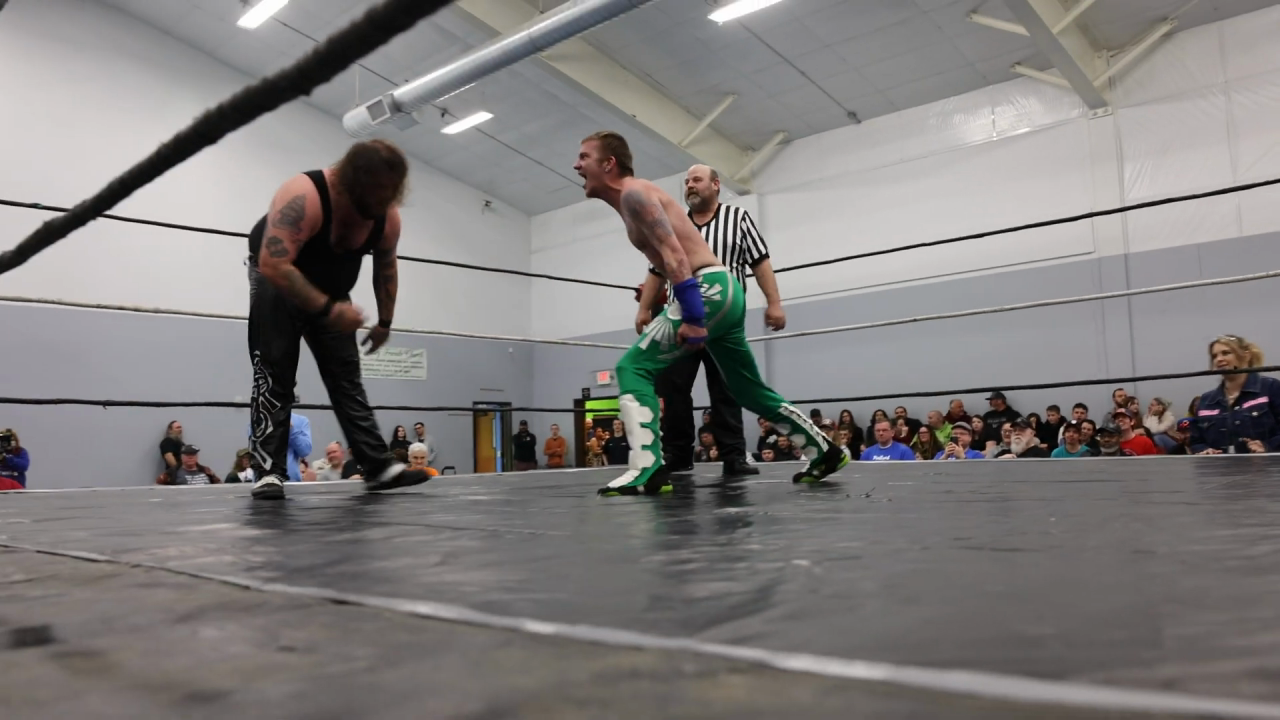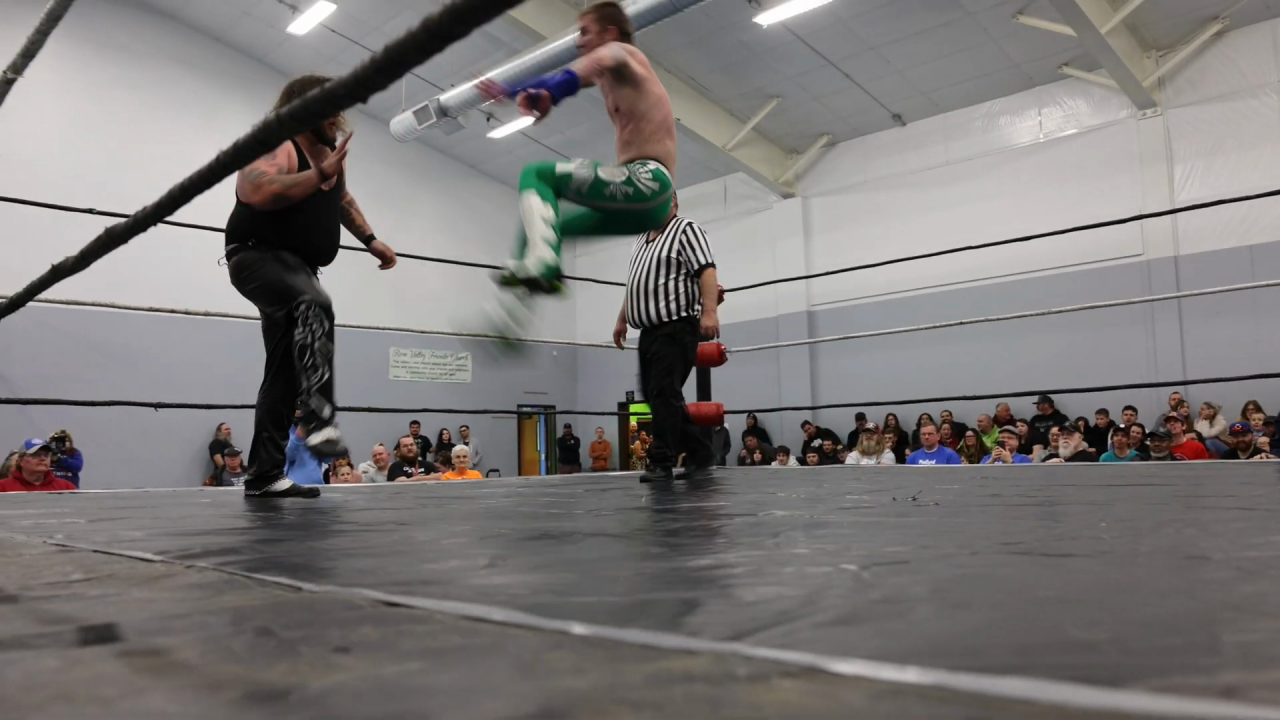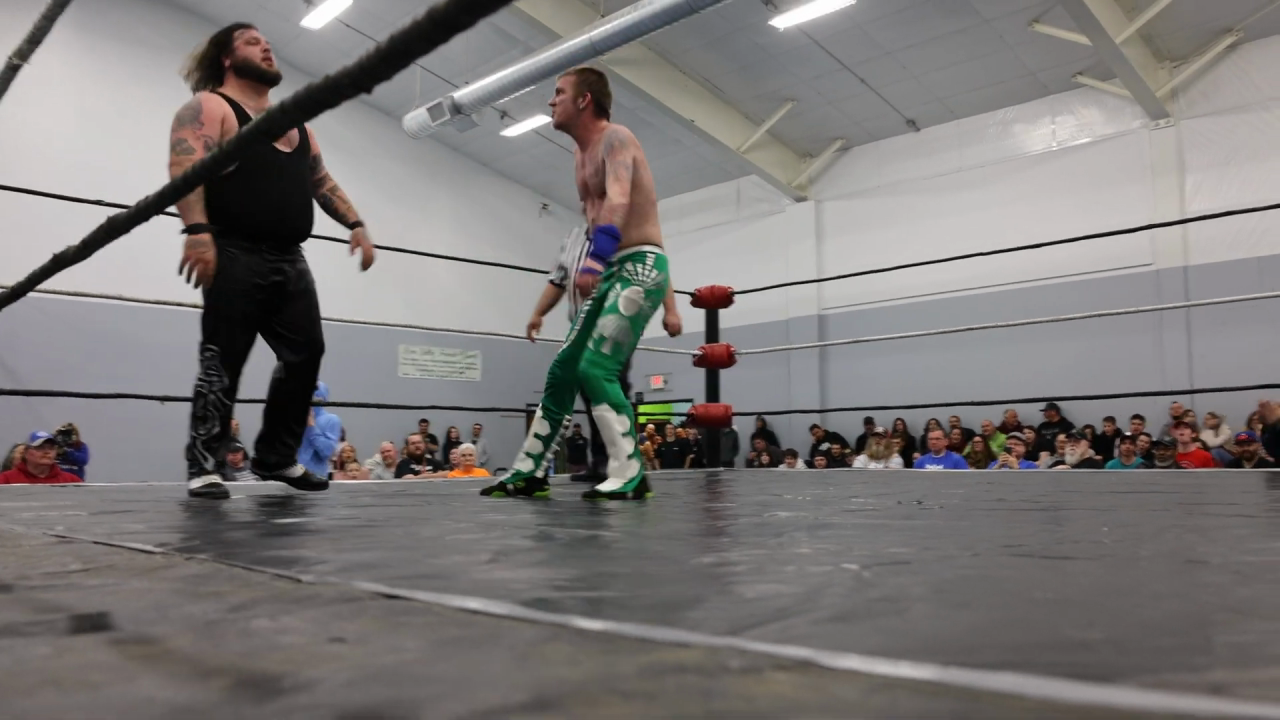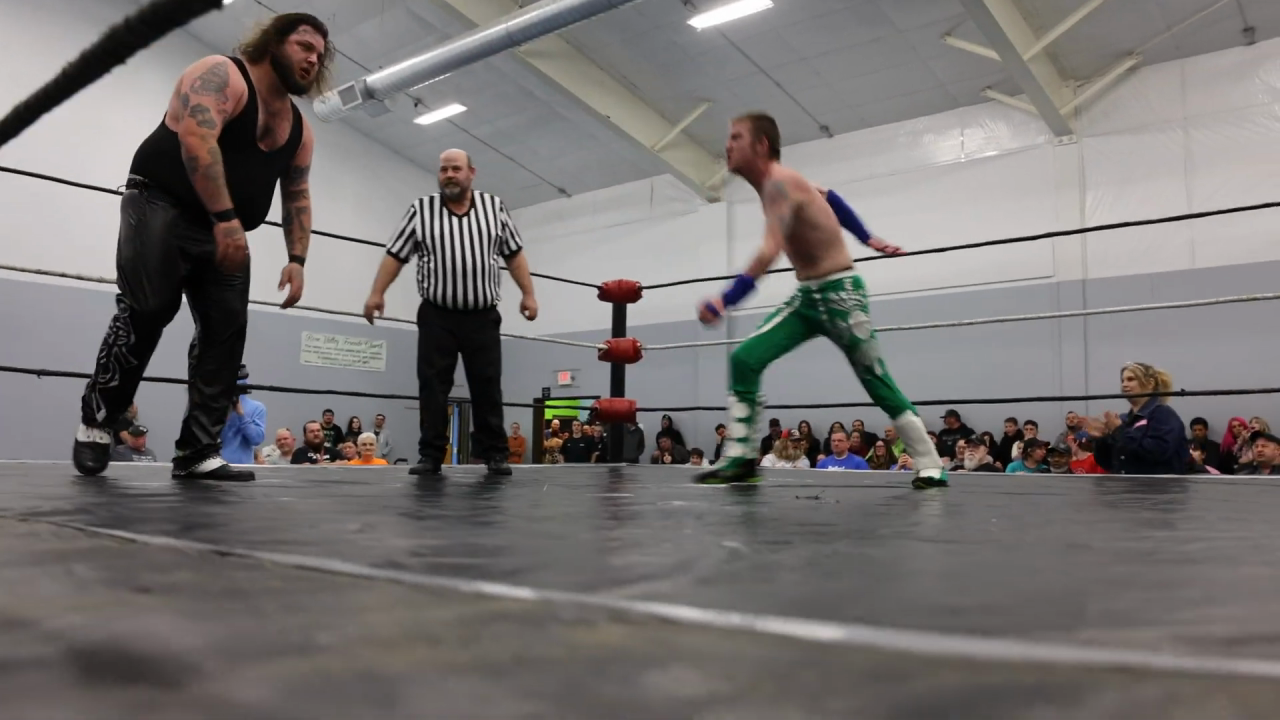
dt=1s
person 1, frame 1
left shoulder: (386, 217)
right shoulder: (303, 196)
left elbow: (386, 268)
right elbow: (273, 265)
left wrist: (384, 322)
right wrist: (327, 309)
left hip: (329, 295)
right hip: (276, 280)
left knee: (345, 372)
right knee: (274, 365)
left ankle: (379, 466)
right ankle: (268, 470)
person 1, frame 2
left shoulder: (330, 150)
right shoulder: (273, 143)
left elbow: (342, 199)
right elbow: (260, 194)
left wrist: (370, 240)
right wrist: (320, 174)
left hip: (297, 264)
right hip: (258, 257)
left knee: (286, 366)
right knee: (315, 305)
left ankle: (265, 475)
right ankle: (320, 423)
person 1, frame 3
left shoulder: (293, 123)
right shoulder: (207, 108)
left elbow: (322, 182)
right elbow: (186, 168)
left wrist: (355, 225)
right wrist: (197, 232)
left hip: (288, 258)
right hip: (236, 256)
left knee: (306, 354)
right knee: (222, 360)
left ankle: (277, 455)
right ankle: (203, 468)
person 1, frame 4
left shoulder: (298, 128)
right shoulder: (221, 76)
left elbow: (297, 198)
right elbow: (196, 138)
left wrist: (296, 260)
right wrist: (226, 218)
left hip: (227, 231)
right hip: (160, 207)
left knee: (225, 336)
right knee: (144, 312)
left ankle: (198, 451)
right ankle: (98, 418)
person 2, frame 1
left shoulder: (634, 193)
right shoulder: (631, 203)
left elbow: (673, 253)
left wrist: (691, 317)
right wrist: (693, 313)
left hip: (709, 288)
right hip: (723, 291)
left knee: (633, 367)
right knee: (749, 391)
left ankle: (646, 469)
right ankle: (823, 450)
person 2, frame 2
left shoulder: (618, 54)
right shoulder: (615, 68)
left elbow: (569, 76)
right elbow: (566, 79)
left wrist: (511, 87)
left hip: (645, 182)
right hip: (647, 200)
left knee: (535, 175)
right knee: (555, 226)
left ankle: (539, 267)
right ankle: (507, 319)
person 2, frame 3
left shoulder: (616, 138)
right shoulder: (584, 153)
left elbow: (618, 203)
left wrist: (593, 262)
right wrist: (595, 265)
left hip: (641, 269)
right hip: (611, 275)
left knee: (595, 369)
right knee: (563, 371)
left ankle: (629, 474)
right ankle: (528, 471)
person 2, frame 4
left shoulder: (778, 183)
right shoulder: (777, 182)
left elbow: (769, 252)
right elbow: (827, 196)
left wrist: (725, 299)
right wrist: (867, 238)
left hip: (840, 292)
right hip: (808, 295)
left knee: (878, 385)
right knee: (744, 362)
left ankle: (929, 463)
right ankle: (740, 459)
person 3, frame 1
left shoulder: (737, 217)
left elbow: (760, 262)
right elbow: (656, 272)
left wrist: (773, 303)
right wrist: (644, 309)
left knee: (725, 389)
right knee: (672, 385)
left ankle: (734, 457)
right ankle: (677, 457)
person 3, frame 2
left shoulder: (686, 230)
right shoulder: (642, 241)
left elbow: (707, 270)
left wrist: (709, 312)
right wrist: (621, 321)
left hip: (675, 329)
right hip: (649, 331)
left knee: (665, 392)
right knee: (654, 394)
left ankle: (662, 462)
right ankle: (699, 455)
person 3, frame 3
left shoulder: (628, 230)
right shoulder: (575, 240)
left elbow: (654, 270)
right elbow: (558, 282)
left wrist: (669, 311)
right wrist: (538, 314)
left hip: (617, 327)
right hip: (583, 330)
left knee: (608, 387)
right knee: (593, 394)
left ankle: (609, 457)
right ankle: (599, 462)
person 3, frame 4
left shoulder: (494, 207)
right shoulder: (420, 209)
left elbow: (514, 254)
right elbow: (395, 254)
left wrist: (528, 293)
right wrist: (377, 292)
left hip: (482, 316)
right hip: (437, 316)
left knee: (487, 384)
right knee: (433, 384)
left ankle: (495, 454)
right ankle: (431, 456)
